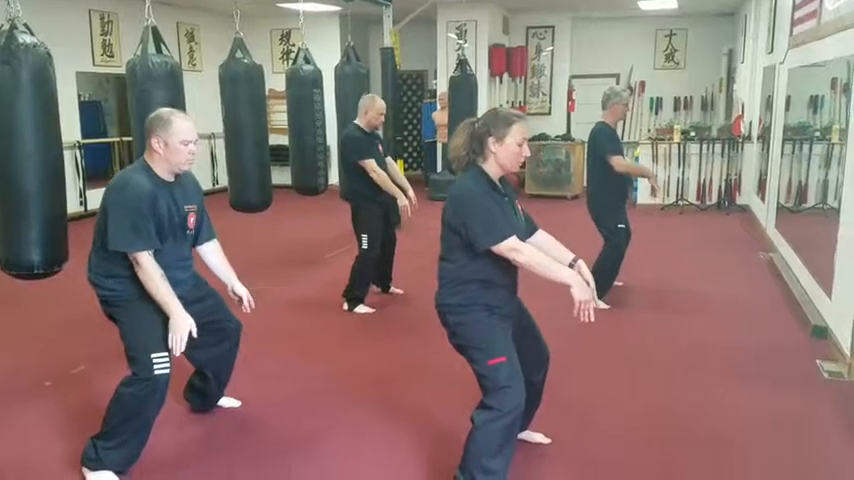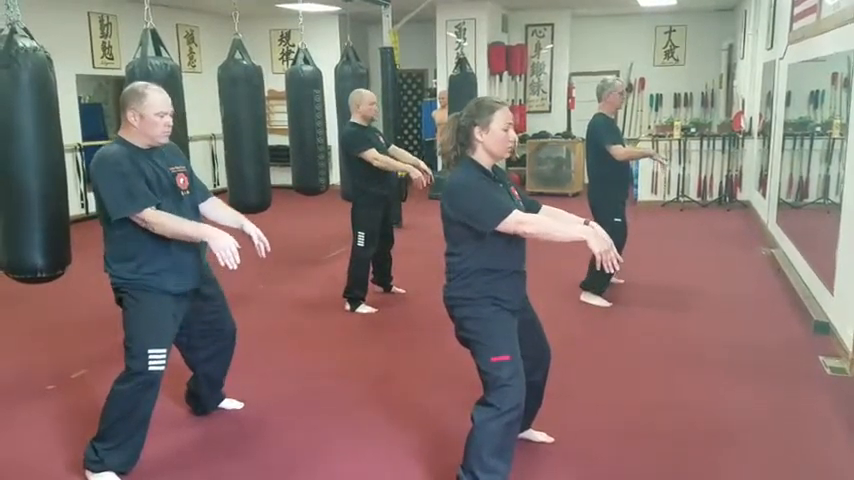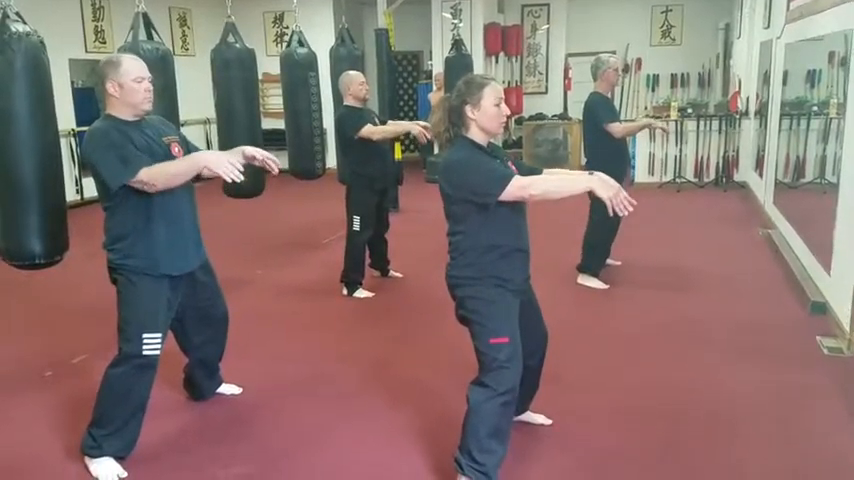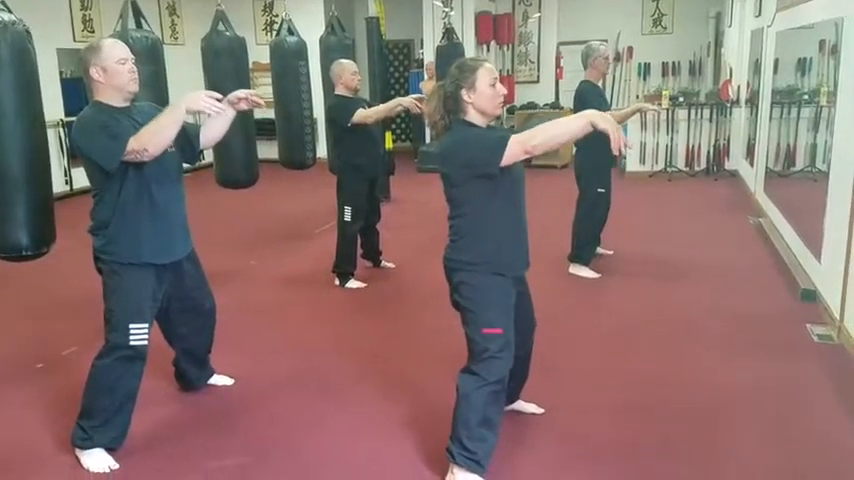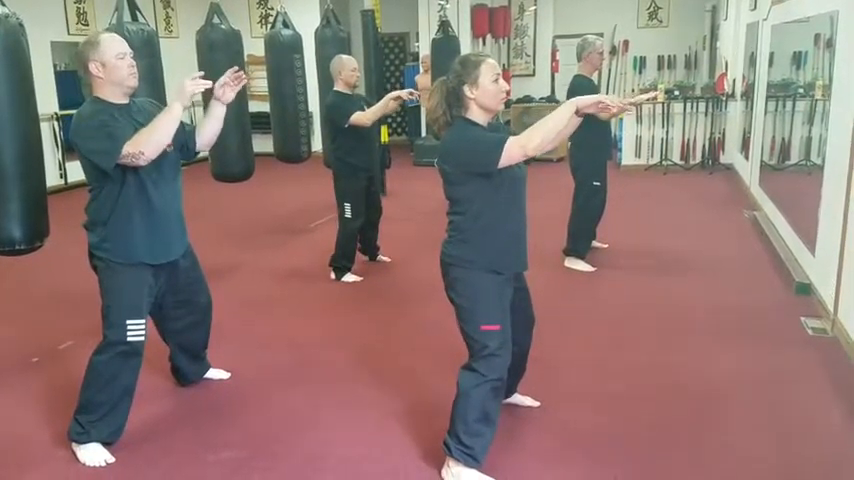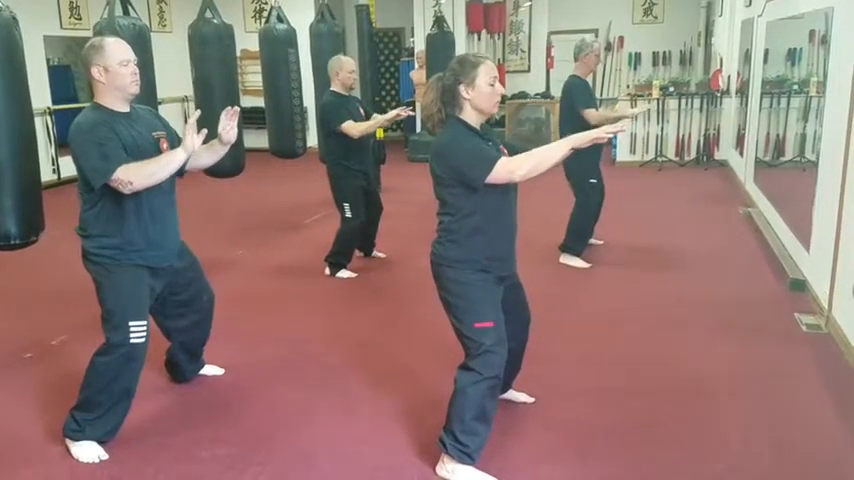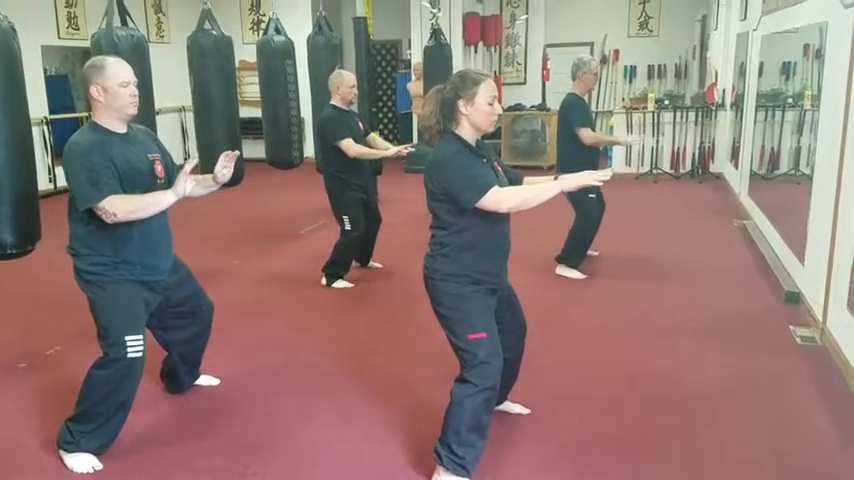
dt=0.7s
person 1, frame 1
left shoulder: (188, 184)
right shoulder: (131, 189)
left elbow: (206, 241)
right elbow: (142, 260)
left wrist: (233, 282)
right wrist: (176, 313)
left hip: (180, 281)
right hip: (129, 290)
left knee: (226, 328)
right knee: (153, 373)
left ankle: (204, 395)
person 1, frame 2
left shoulder: (171, 152)
right shoulder: (112, 161)
left elbow: (203, 200)
right elbow: (149, 218)
left wrist: (243, 222)
right wrist: (209, 235)
left hip: (193, 274)
right hip: (146, 284)
left knee: (219, 334)
right knee: (144, 370)
left ankle: (206, 398)
person 1, frame 3
left shoulder: (160, 125)
right shoulder: (102, 137)
left elbow: (198, 167)
right elbow: (149, 179)
left wrist: (239, 153)
right wrist: (206, 158)
left hip: (188, 255)
right hip: (142, 266)
left knee: (210, 320)
right knee: (138, 354)
left ankle: (204, 382)
person 1, frame 4
left shoulder: (149, 111)
right shoulder: (91, 123)
left elbow: (198, 142)
right elbow: (142, 149)
left wrist: (228, 109)
right wrist: (183, 105)
left hip: (174, 245)
right hip: (128, 256)
left knee: (197, 313)
right knee: (126, 346)
left ankle: (195, 373)
right ankle: (91, 439)
person 1, frame 5
left shoulder: (148, 108)
right shoulder: (90, 120)
left elbow: (196, 144)
right elbow: (139, 152)
left wrist: (219, 103)
right wrist: (179, 102)
left hip: (171, 243)
right hip: (124, 254)
left knee: (194, 309)
right knee: (123, 342)
left ankle: (191, 368)
right ankle: (87, 433)
person 1, frame 6
left shoulder: (149, 117)
right shoulder: (89, 128)
left elbow: (188, 163)
right elbow: (127, 180)
left wrist: (221, 143)
right wrist: (182, 150)
left hip: (166, 246)
right hip: (119, 256)
left knee: (197, 304)
right knee: (126, 343)
left ankle: (186, 365)
right ankle: (82, 430)
person 1, frame 7
left shoulder: (144, 137)
right shoulder: (83, 148)
left elbow: (177, 186)
right elbow: (112, 210)
left wrist: (214, 180)
right wrist: (173, 194)
left hip: (159, 262)
right hip: (111, 272)
left knee: (196, 314)
right knee: (125, 356)
left ankle: (181, 376)
right ankle: (77, 442)
person 2, frame 1
left shoulder: (501, 187)
right shoulder: (469, 194)
left elbow: (534, 234)
right elbow: (515, 251)
left wrist: (576, 262)
right wrist: (570, 279)
left hip: (501, 299)
right hip: (471, 307)
left knee: (535, 360)
right knee: (506, 394)
left ankle: (515, 428)
person 2, frame 2
left shoulder: (496, 177)
right shoulder: (464, 185)
left elbow: (540, 209)
right elbow: (523, 224)
left wrist: (587, 224)
right wrist: (586, 233)
left hip: (508, 293)
right hip: (479, 301)
left knee: (536, 359)
right knee: (505, 389)
left ankle: (517, 425)
person 2, frame 3
left shoulder: (492, 154)
right shoulder: (460, 162)
left elbow: (541, 173)
right elbow: (527, 189)
left wrist: (594, 176)
right wrist: (592, 182)
left hip: (509, 275)
right hip: (481, 282)
left knee: (533, 342)
right knee: (502, 369)
left ankle: (515, 408)
person 2, frame 4
left shoulder: (489, 136)
right shoulder: (461, 144)
left elbow: (535, 143)
right elbow: (531, 144)
left wrist: (590, 121)
right wrist: (592, 117)
left hip: (505, 263)
right hip: (478, 269)
left knee: (520, 334)
right knee: (490, 357)
left ankle: (506, 397)
person 2, frame 5
left shoulder: (491, 133)
right shoulder: (460, 141)
left elbow: (542, 144)
right elbow: (527, 146)
left wrist: (580, 112)
right wrist: (574, 103)
left hip: (502, 262)
right hip: (474, 267)
left knee: (519, 329)
right knee: (490, 353)
left ankle: (502, 391)
person 2, frame 6
left shoulder: (484, 135)
right shoulder: (453, 143)
left elbow: (524, 157)
right elbow: (515, 170)
left wrist: (580, 142)
right wrist: (575, 140)
left hip: (494, 259)
right hip: (464, 267)
left knee: (516, 323)
right knee: (486, 351)
left ankle: (498, 386)
person 2, frame 7
left shoulder: (480, 151)
right shoulder: (448, 160)
left elbow: (518, 183)
right elbow: (502, 201)
left wrist: (564, 178)
right wrist: (566, 183)
left hip: (487, 274)
right hip: (457, 281)
left knee: (512, 334)
right knee: (483, 364)
left ankle: (493, 399)
person 3, frame 1
left shoulder: (608, 131)
right shoulder: (602, 132)
left elbow: (619, 164)
right elbow: (620, 165)
left wrist: (644, 173)
right wrist: (648, 174)
left hip: (611, 198)
right hip: (603, 199)
left knee: (622, 238)
right knee: (616, 243)
left ankle: (604, 277)
right ankle: (592, 292)
person 3, frame 2
left shoulder: (607, 122)
right shoulder: (600, 123)
right elbow: (620, 153)
left wrist: (640, 161)
right wrist: (650, 153)
left hip: (612, 190)
right hip: (604, 192)
left knee: (617, 235)
right knee: (609, 238)
left ankle: (603, 274)
right ankle: (590, 290)
person 3, frame 3
left shoulder: (603, 100)
right shoulder: (596, 102)
right elbow: (617, 131)
right wrist: (648, 122)
left hip: (610, 169)
right hip: (602, 171)
left knee: (612, 216)
right knee: (601, 218)
left ankle: (600, 257)
right ankle: (587, 272)
person 3, frame 4
left shoulder: (593, 89)
right shoulder: (586, 91)
right elbow: (609, 119)
left wrist: (632, 111)
right wrist: (637, 107)
left hip: (598, 159)
right hip: (590, 160)
left knee: (600, 204)
right knee: (589, 206)
left ankle: (591, 245)
right ankle: (577, 261)
person 3, frame 5
left shoulder: (587, 83)
right shoulder: (580, 84)
left elbow: (601, 111)
right elbow: (603, 113)
left wrist: (624, 104)
right wrist: (631, 102)
left hip: (593, 153)
right hip: (586, 154)
left knee: (595, 198)
right knee: (586, 200)
left ankle: (587, 239)
right ankle: (573, 255)
person 3, frame 6
left shoulder: (581, 84)
right shoulder: (575, 85)
left elbow: (592, 116)
right elbow: (593, 118)
left wrist: (617, 116)
right wrist: (625, 114)
left hip: (587, 153)
right hip: (577, 155)
left knee: (596, 195)
right knee: (587, 199)
left ankle: (584, 235)
right ankle: (569, 251)
person 3, frame 7
left shoulder: (578, 102)
right shoulder: (572, 103)
left elbow: (588, 136)
right elbow: (587, 137)
left wrist: (612, 141)
right wrist: (618, 141)
left hip: (582, 169)
right hip: (573, 171)
left knee: (596, 207)
right knee: (588, 214)
left ankle: (580, 247)
right ankle: (565, 263)
person 4, frame 1
left shoulder: (373, 136)
right shoulder: (352, 137)
left elbow: (389, 163)
right elbow: (374, 171)
left wrist: (408, 189)
right wrist: (399, 196)
left hip: (381, 199)
right hip: (364, 202)
left knee: (388, 242)
right knee: (369, 250)
left ankle: (382, 283)
right ankle: (352, 300)
person 4, frame 2
left shoulder: (372, 131)
right shoulder: (351, 134)
left elbow: (394, 150)
right elbow: (376, 160)
left wrist: (418, 162)
right wrist: (409, 169)
left hip: (382, 198)
right hip: (366, 200)
left knee: (385, 243)
right knee: (364, 248)
left ankle: (384, 282)
right ankle: (353, 300)
person 4, frame 3
left shoulder: (367, 112)
right shoulder: (346, 116)
left elbow: (390, 125)
right elbow: (375, 134)
left wrist: (414, 123)
right wrist: (409, 128)
left hip: (379, 181)
right hip: (361, 184)
left knee: (379, 227)
right knee: (359, 232)
left ankle: (381, 266)
right ankle: (351, 284)
person 4, frame 4
left shoulder: (359, 101)
right shoulder: (337, 106)
left elbow: (385, 112)
right elbow: (369, 116)
left wrist: (405, 102)
right wrist: (399, 101)
left hip: (370, 171)
right hip: (352, 174)
left knee: (371, 217)
right knee: (350, 223)
left ankle: (373, 257)
right ankle: (343, 275)
person 4, frame 5
left shoulder: (358, 98)
right shoulder: (335, 103)
left elbow: (384, 111)
right elbow: (366, 120)
left wrist: (398, 98)
right wrist: (389, 97)
left hip: (368, 168)
right hip: (349, 171)
left knee: (373, 212)
right knee: (352, 219)
left ankle: (370, 251)
right ankle: (339, 269)
person 4, frame 6
left shoulder: (353, 100)
right shoulder: (330, 104)
left elbow: (374, 120)
right elbow: (355, 131)
left wrist: (392, 116)
right wrist: (386, 118)
left hip: (364, 167)
right hip: (344, 171)
left knee: (373, 208)
right knee: (353, 218)
left ankle: (367, 248)
right ankle: (335, 265)
person 4, frame 7
left shoulder: (352, 115)
right shoulder: (330, 119)
left elbow: (371, 138)
right elbow: (352, 150)
left wrist: (393, 148)
right wrist: (387, 154)
left hip: (361, 180)
right hip: (342, 184)
left knee: (373, 220)
right knee: (353, 230)
left ankle: (363, 258)
right ankle: (331, 275)
